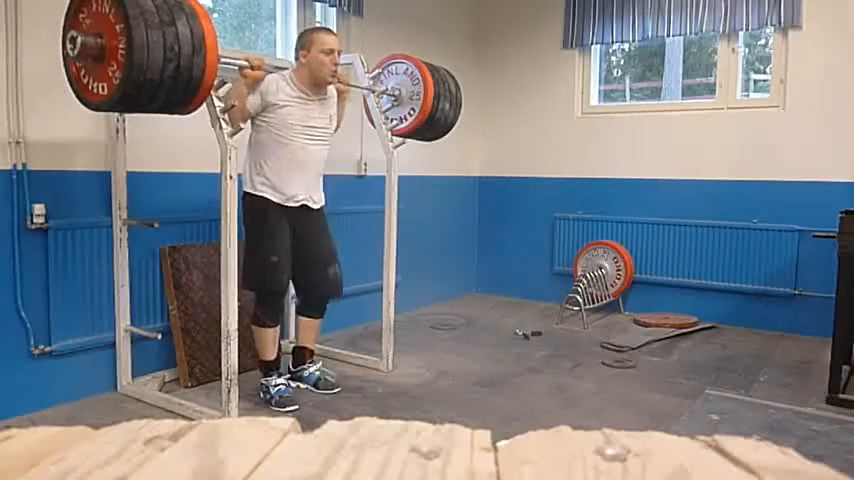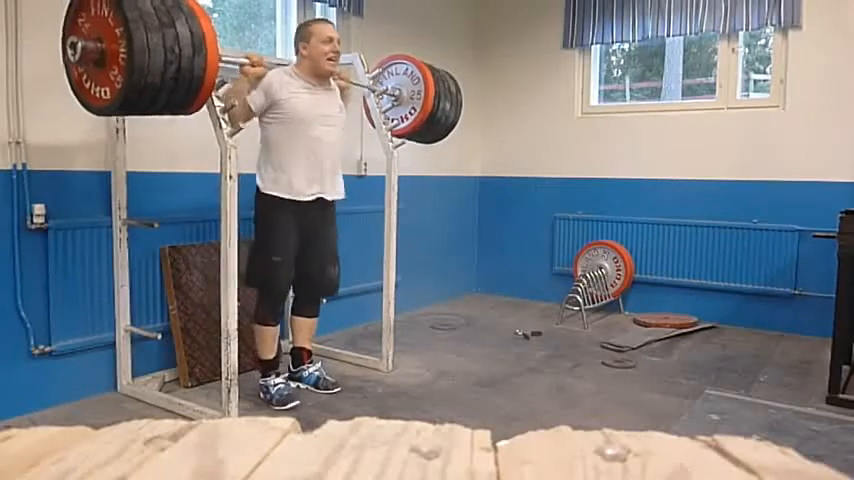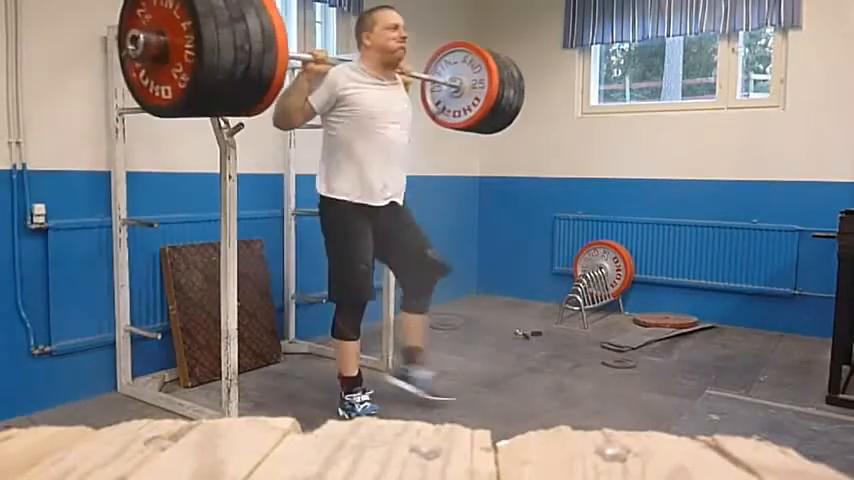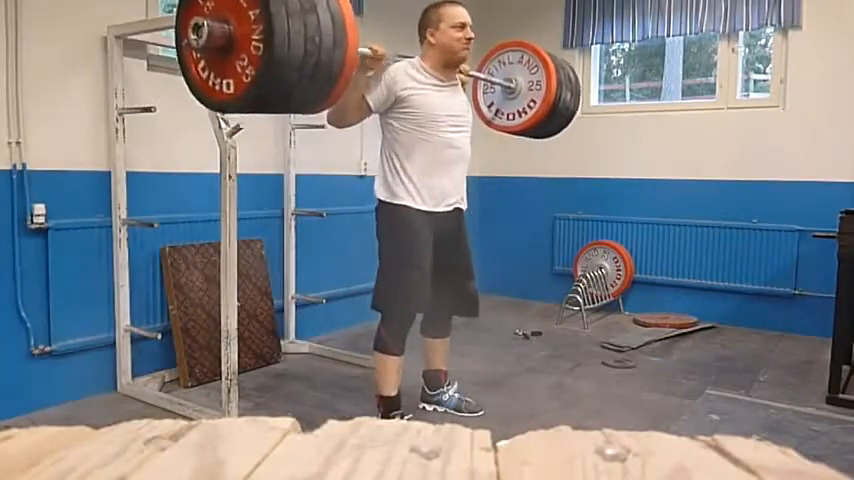
dt=1s
person 1, frame 1
left shoulder: (329, 95)
right shoulder: (271, 87)
right wrist: (245, 80)
left hip: (310, 205)
right hip: (268, 204)
left knee: (323, 286)
right knee: (271, 292)
left ankle: (303, 364)
right ankle: (271, 377)
person 1, frame 2
left shoulder: (332, 91)
right shoulder: (275, 83)
right elbow: (227, 118)
left wrist: (343, 92)
right wrist: (246, 78)
left hip: (321, 202)
right hip: (280, 201)
left knee: (315, 286)
right knee: (274, 289)
left ankle: (302, 364)
right ankle: (270, 376)
person 1, frame 3
left shoulder: (398, 84)
right shoulder: (340, 79)
right elbow: (284, 119)
right wrist: (307, 75)
left hip: (389, 202)
right hip: (347, 204)
left knee: (424, 273)
right knee: (353, 297)
left ankle: (412, 366)
right ankle: (351, 393)
person 1, frame 4
left shoulder: (456, 85)
right shoulder: (398, 77)
right elbow: (339, 117)
right wrist: (361, 72)
left hip: (450, 211)
right hip: (407, 212)
left knee: (445, 302)
right knee: (400, 310)
left ankle: (436, 388)
right ankle: (389, 412)
